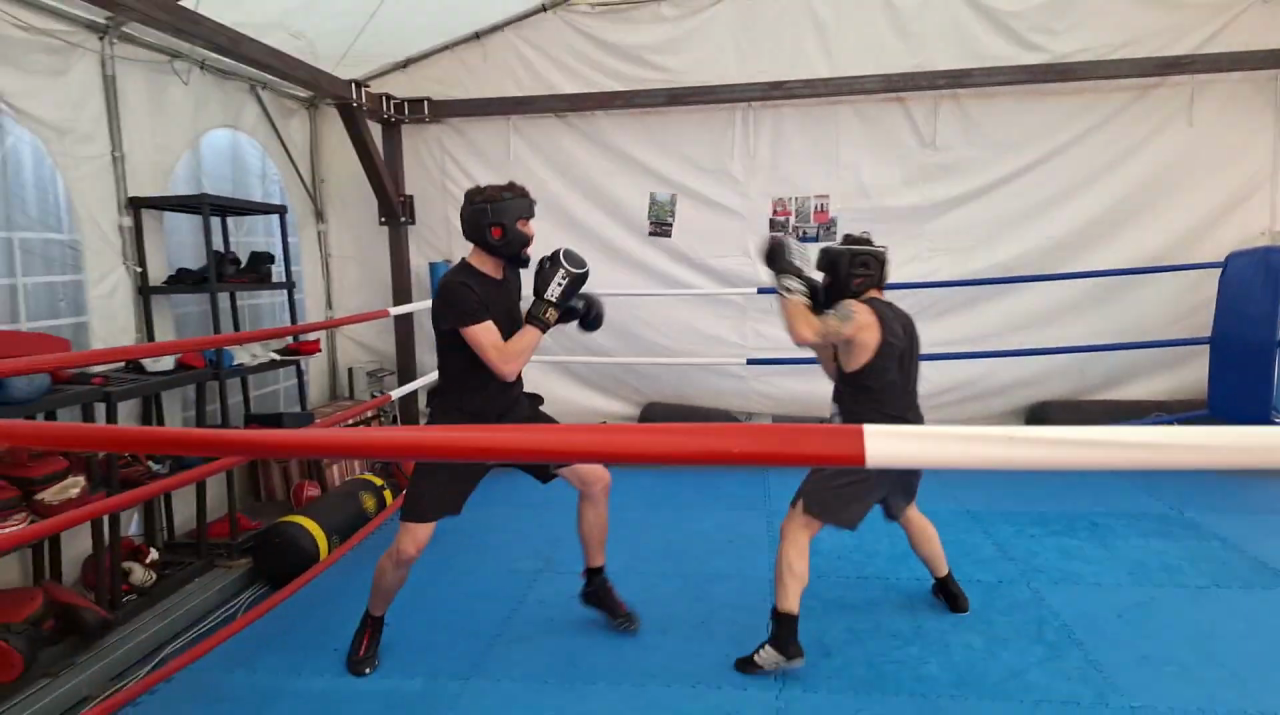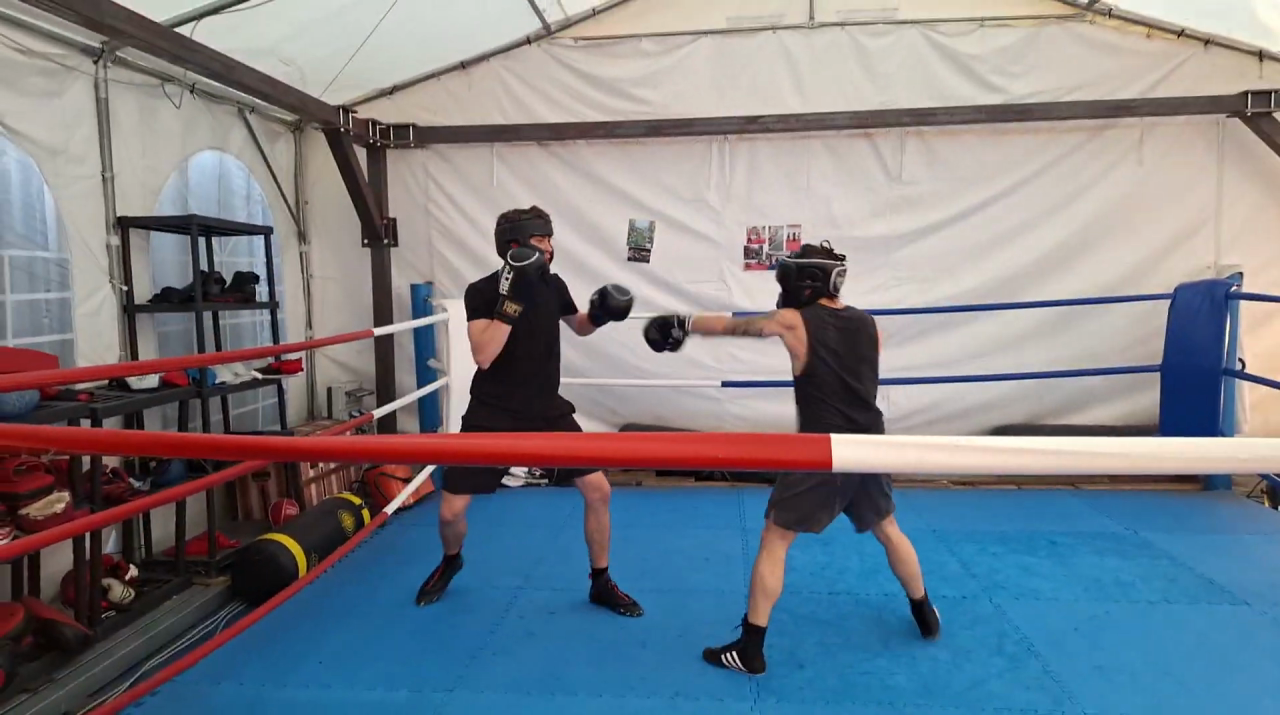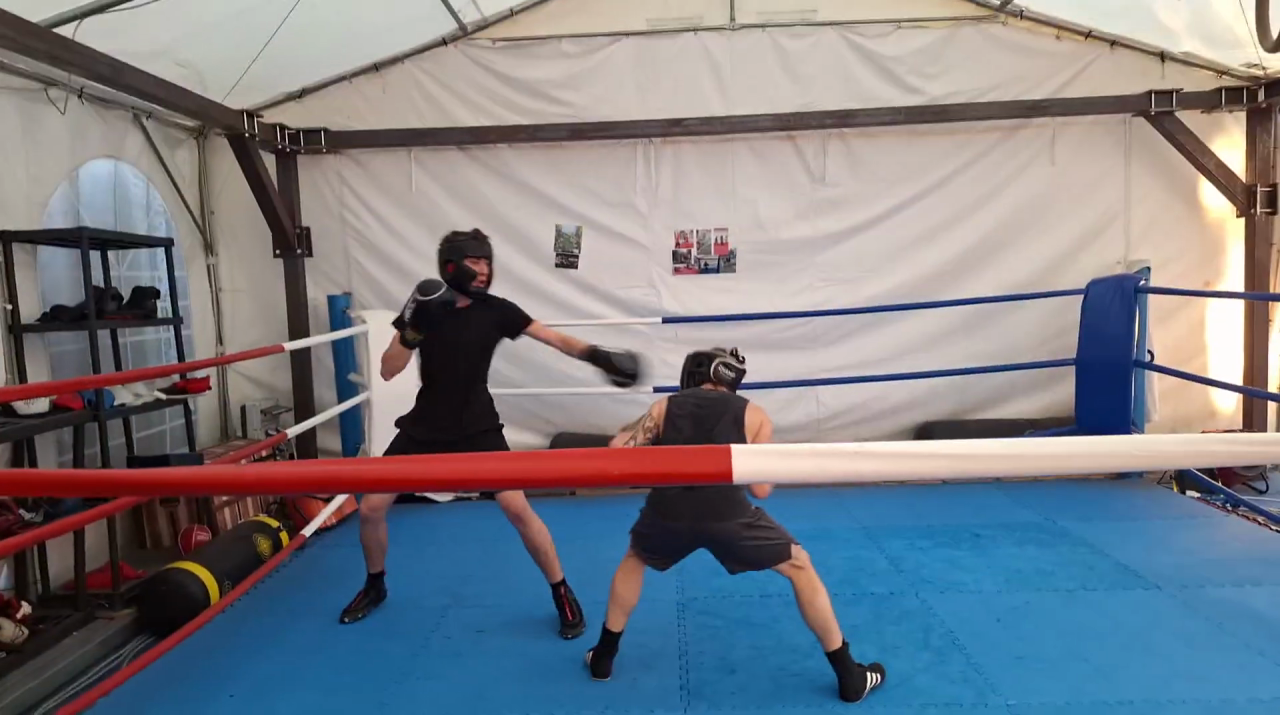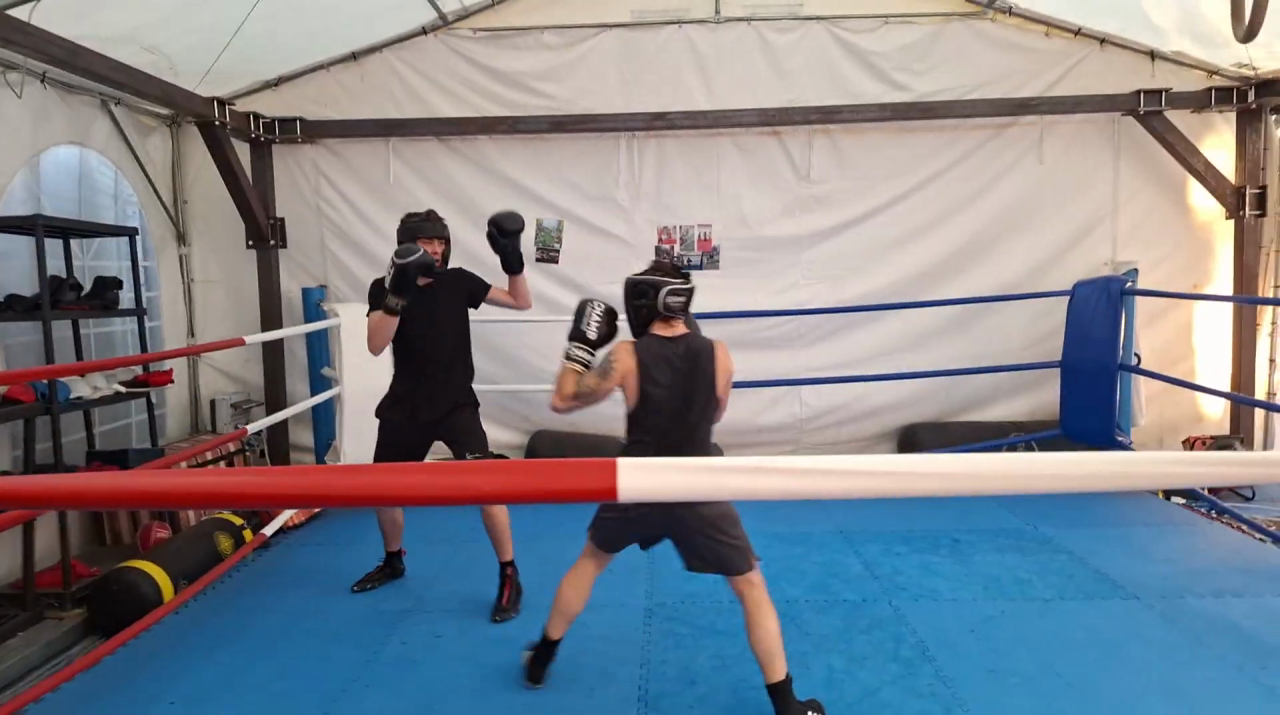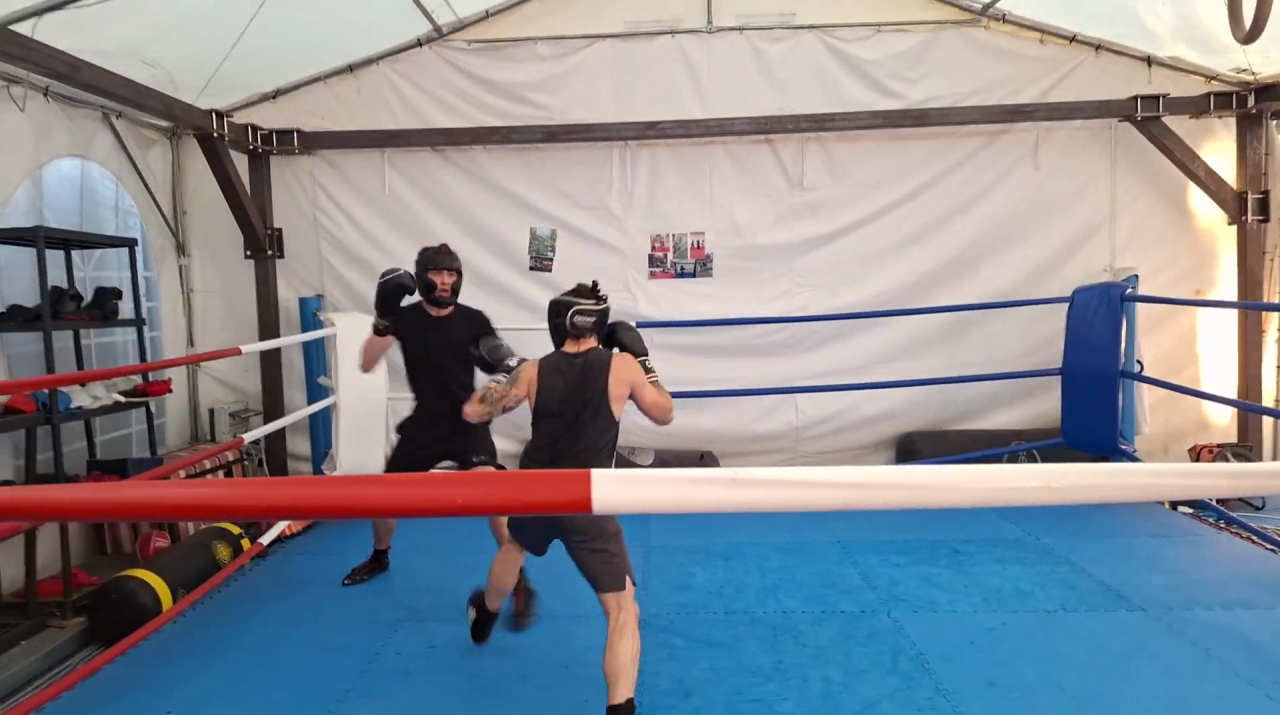
dt=0.5s
person 1, frame 1
left shoulder: (509, 270)
right shoulder: (458, 289)
right elbow: (507, 364)
left wrist: (567, 306)
right wrist: (548, 305)
left hip: (514, 413)
right hip: (460, 426)
left knee: (597, 480)
right knee: (409, 547)
left ankle: (596, 585)
right ankle: (372, 623)
person 1, frame 2
left shoulder: (552, 284)
right shoulder: (482, 292)
left elbow: (581, 327)
right elbow: (483, 357)
left wrist: (602, 310)
right wrist: (512, 298)
left hip: (547, 411)
right hip: (492, 416)
left knee: (598, 491)
right knee: (451, 511)
left ankle: (601, 583)
right ankle: (450, 564)
person 1, frame 3
left shoulder: (496, 310)
right shoulder: (420, 308)
left elbow: (554, 338)
right elbow: (388, 371)
left wrist: (599, 356)
right wrist: (414, 329)
left hip: (476, 425)
right hip: (425, 426)
left knee: (516, 508)
right knee: (370, 507)
left ankle: (562, 593)
right ankle: (375, 586)
person 1, frame 4
left shoulder: (459, 282)
right shoulder: (384, 288)
left elbow: (521, 302)
right elbow: (376, 346)
left wrist: (512, 258)
right wrist: (398, 292)
left hip: (457, 404)
right hip: (406, 407)
left ankle: (508, 576)
right ankle: (393, 561)
person 1, frame 5
left shoulder: (473, 320)
right shoulder: (403, 317)
left elbow: (500, 362)
right elbow: (367, 364)
left wrist: (505, 362)
right wrist: (383, 313)
left hip: (467, 424)
right hip: (423, 425)
left ankle: (521, 586)
right ankle: (380, 557)
person 2, frame 1
left shoulder: (855, 314)
right shoulder: (898, 318)
left elbow: (803, 335)
left wrist: (789, 280)
right wrist: (813, 305)
left knee: (796, 530)
right knee: (906, 514)
left ankle: (783, 639)
right ankle: (951, 591)
person 2, frame 2
left shoulder: (795, 321)
right shoulder: (867, 325)
left elbow: (728, 325)
left wrist: (681, 323)
left knee: (775, 542)
right knee: (888, 531)
left ankle: (750, 649)
right ankle: (925, 615)
person 2, frame 3
left shoulder: (669, 404)
right shoulder: (753, 414)
left elbow: (618, 448)
right elbow: (761, 488)
left wrist: (642, 440)
left hip: (667, 510)
right hip: (727, 513)
left knee: (635, 559)
right knee: (801, 568)
left ankle: (603, 655)
right ankle: (849, 675)
person 2, frame 4
left shoulder: (627, 357)
right shoulder: (717, 355)
left elbow: (562, 402)
left wrist: (581, 344)
right hip: (698, 494)
left knee: (589, 561)
right knee: (751, 591)
left ankle: (542, 658)
person 2, frame 5
left shoulder: (534, 370)
right shoulder: (622, 366)
left elbow: (473, 413)
right elbow: (664, 414)
left wrist: (499, 374)
right wrist: (641, 357)
left knee: (515, 547)
right knee: (623, 613)
left ankle: (485, 618)
